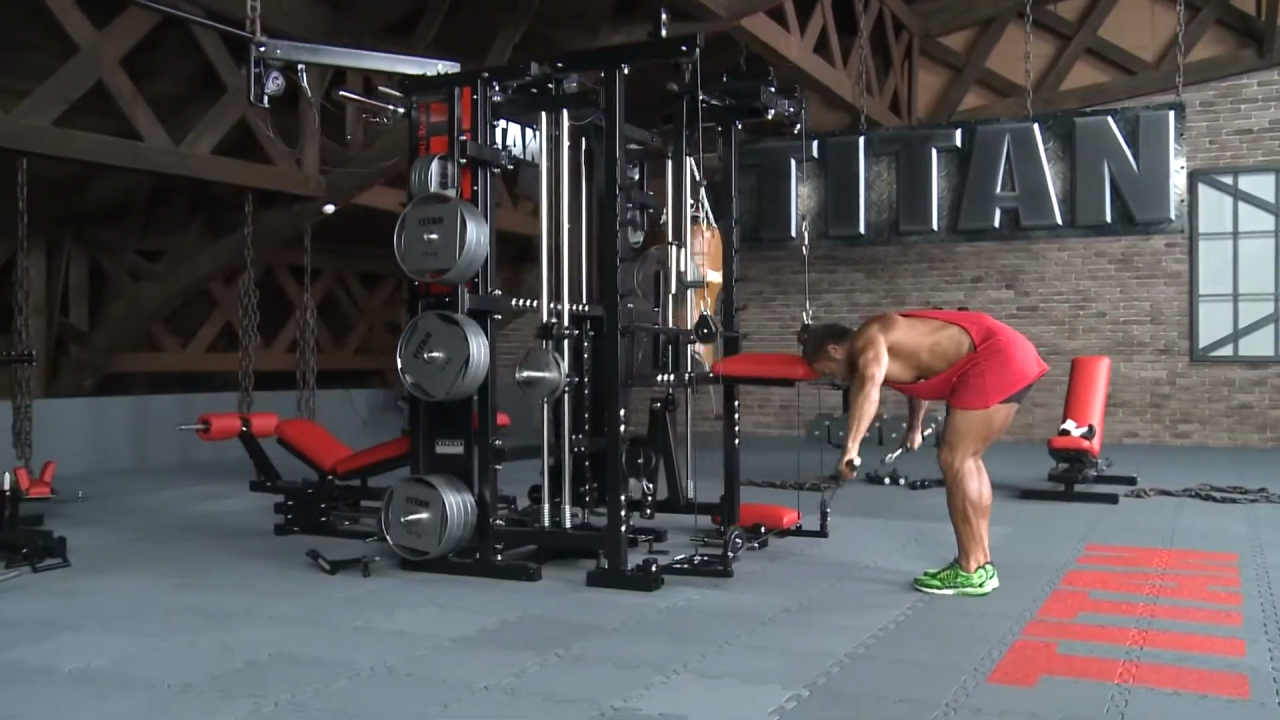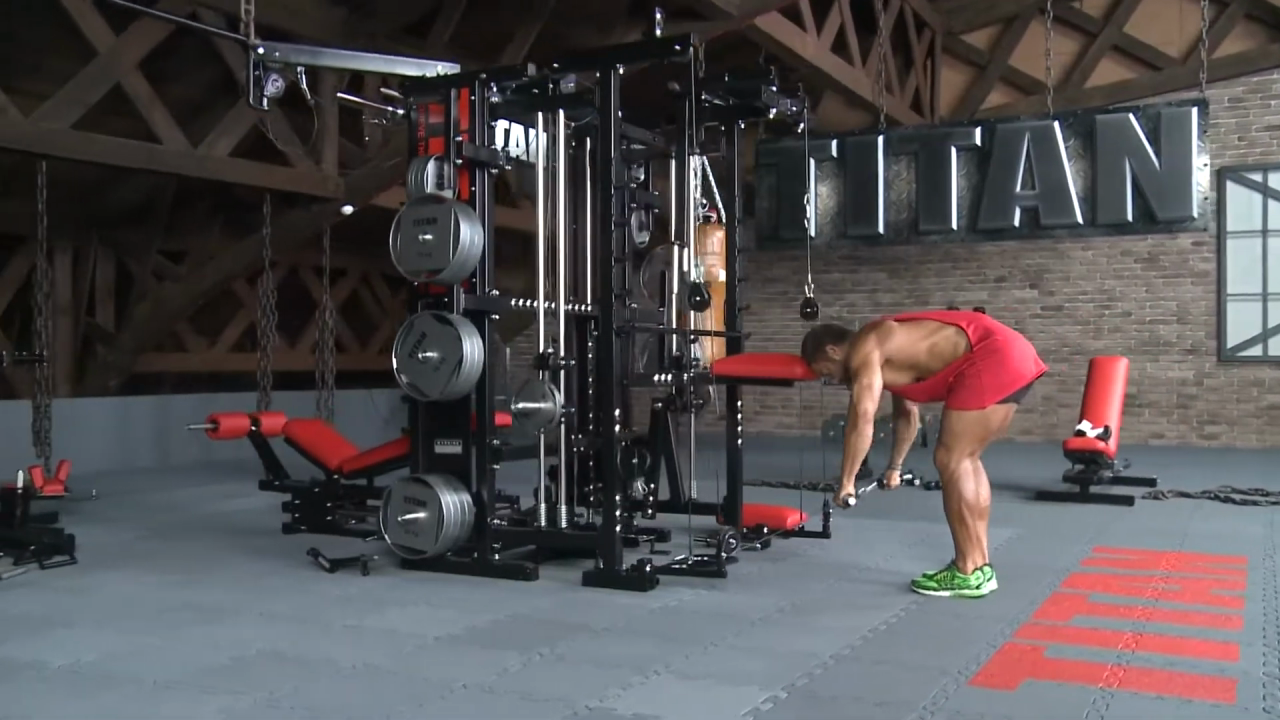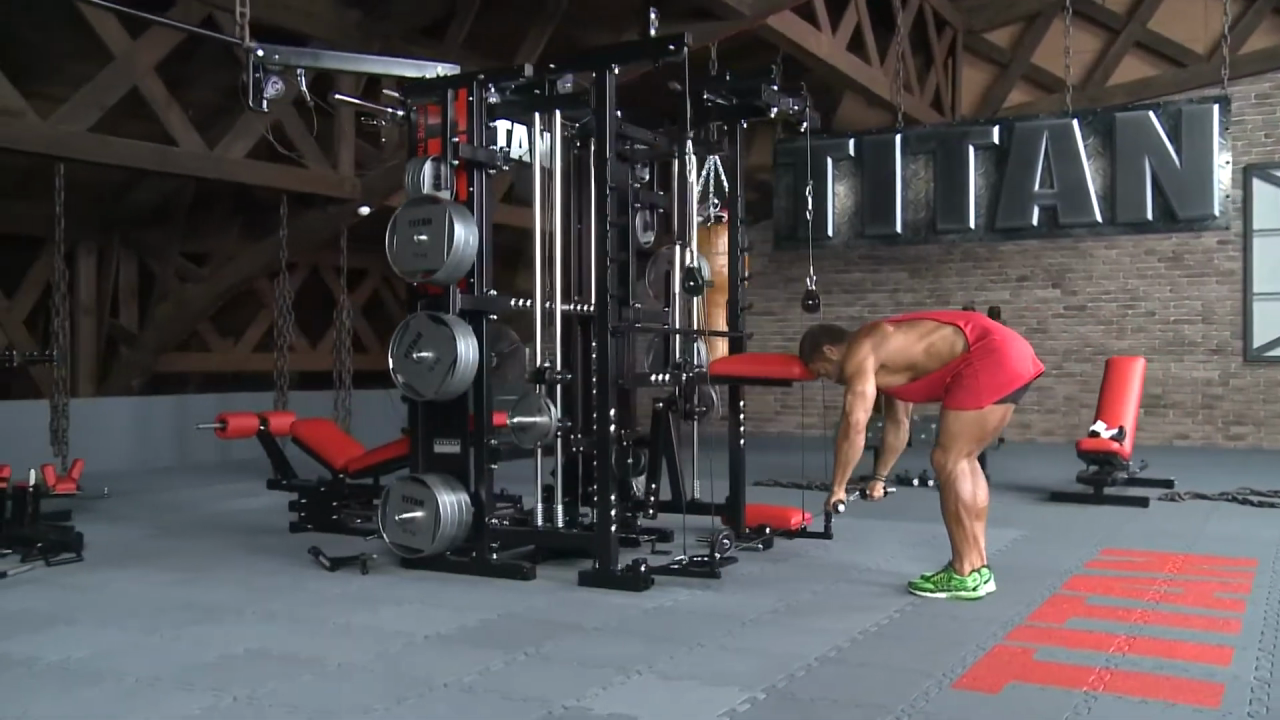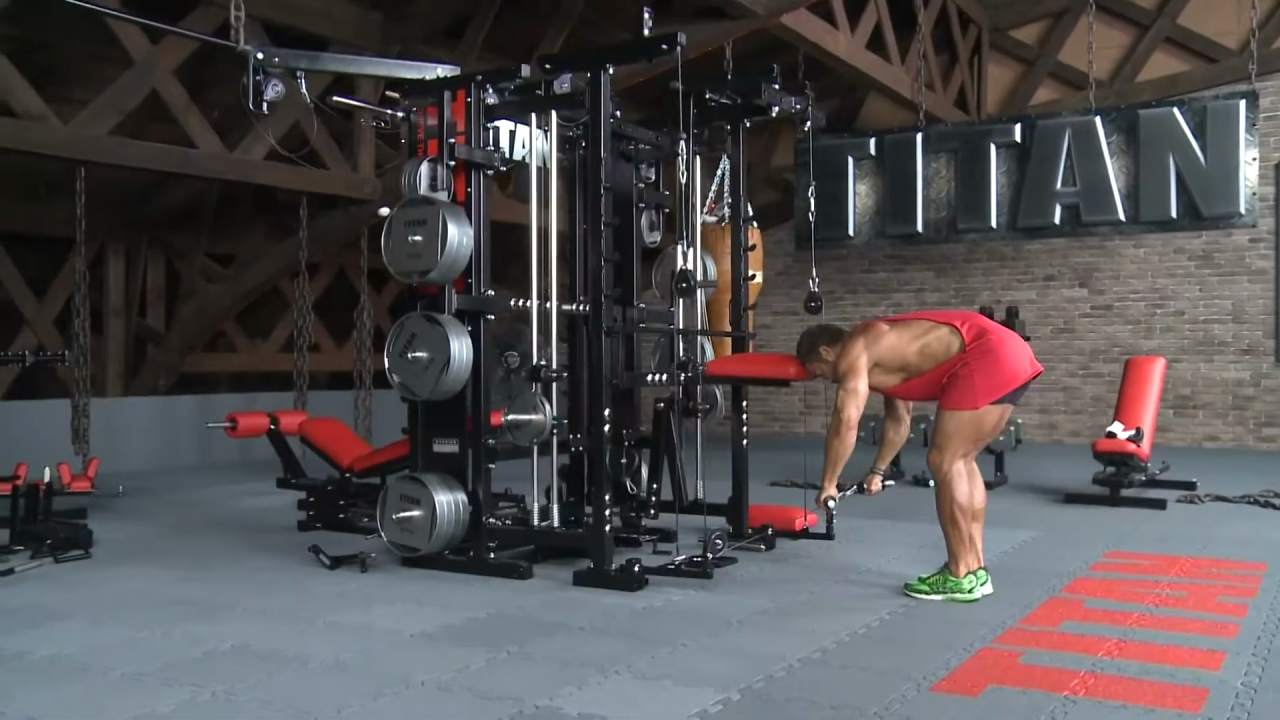
dt=0.3s
person 1, frame 1
left shoulder: (866, 340)
right shoulder: (886, 344)
left elbow: (870, 383)
right elbow: (916, 383)
left wrist: (850, 449)
right wrist: (914, 430)
left hip: (995, 359)
right hip: (1009, 351)
left knee: (954, 460)
right knee: (966, 459)
left ankle: (971, 572)
right ankle: (981, 564)
person 1, frame 2
left shoulder: (864, 350)
right shoulder: (884, 351)
left elbow: (862, 416)
right elbow: (907, 413)
left wrist: (847, 482)
right wrist: (895, 466)
left hip: (992, 360)
right hip: (1009, 353)
left knee: (951, 461)
right knee: (965, 459)
left ankle: (968, 574)
right ankle: (979, 567)
person 1, frame 3
left shoulder: (860, 353)
right shoulder: (884, 352)
left elbow: (854, 425)
right elbow: (897, 422)
left wrist: (838, 488)
right wrist: (879, 477)
left hip: (990, 358)
right hip: (1008, 351)
left knee: (948, 461)
right knee: (962, 460)
left ankle: (965, 576)
right ankle: (978, 568)
person 1, frame 4
left shoulder: (854, 351)
right shoulder: (880, 351)
left elbow: (845, 422)
right elbow: (898, 419)
left wrist: (828, 483)
right wrist: (877, 471)
left hip: (987, 359)
right hip: (1006, 352)
left knee: (944, 462)
right knee: (960, 461)
left ankle: (961, 577)
right ankle: (974, 570)
